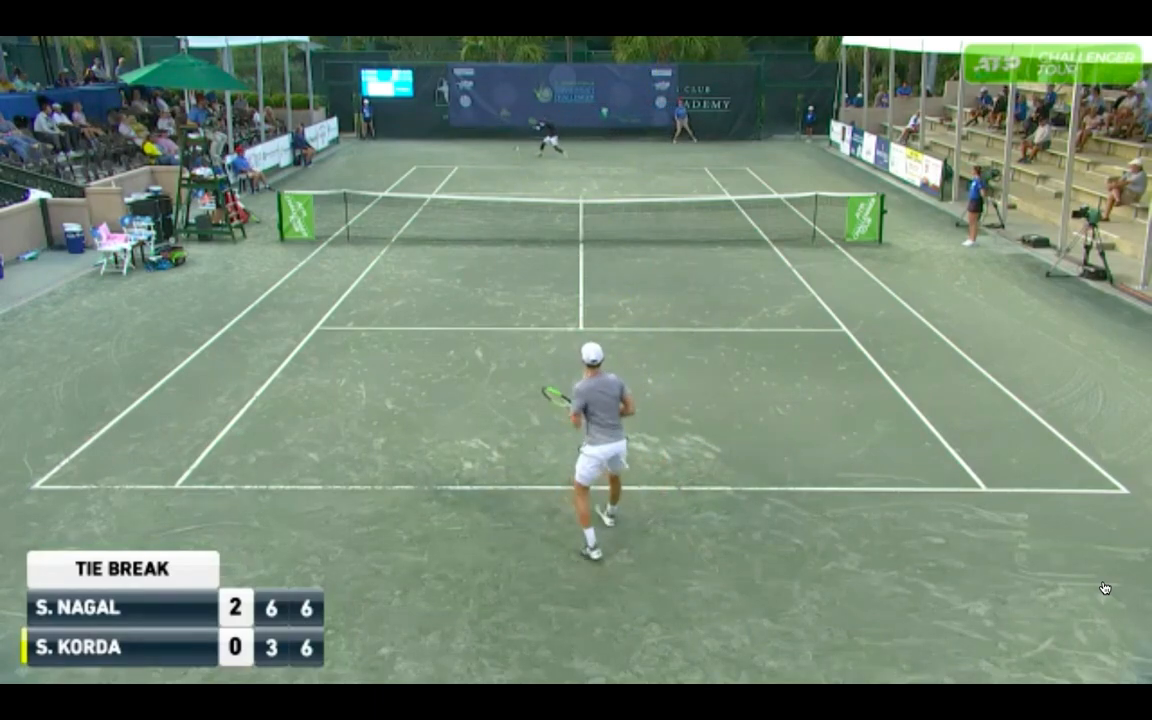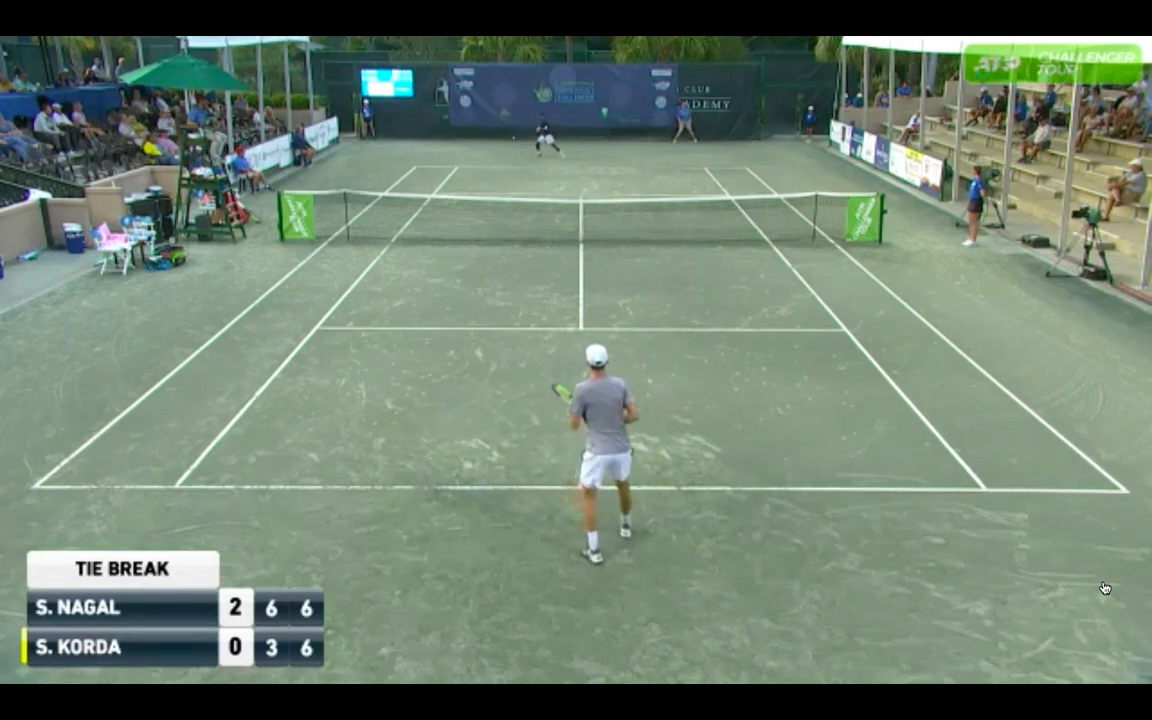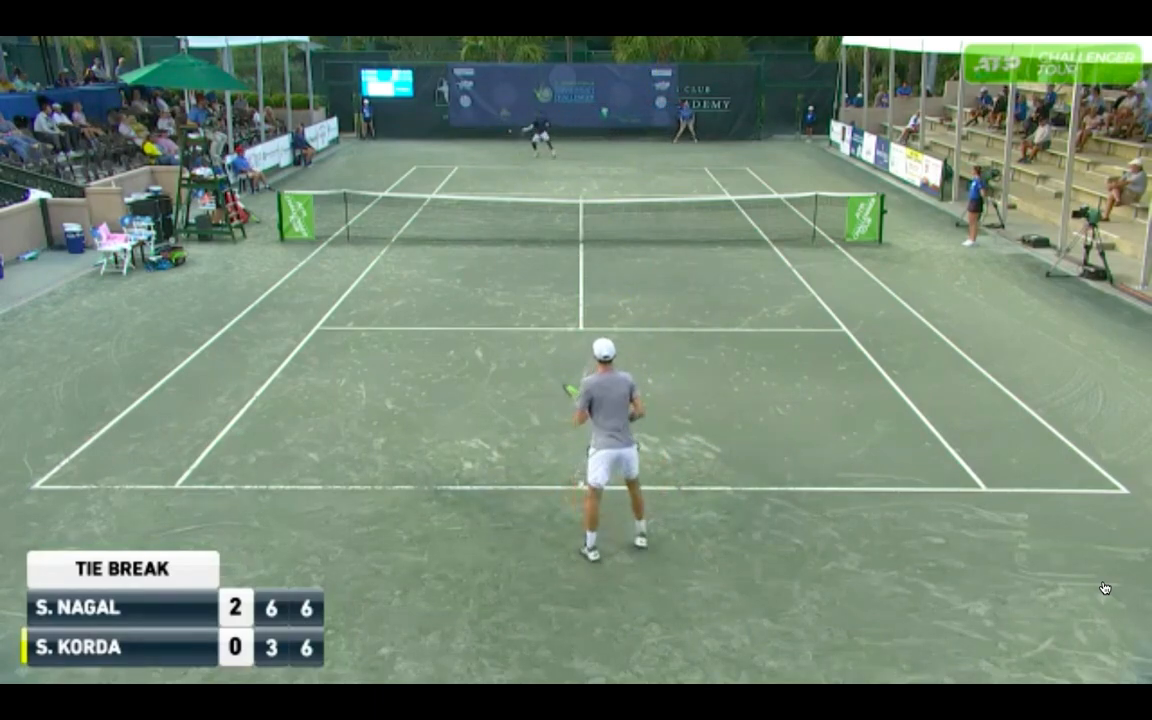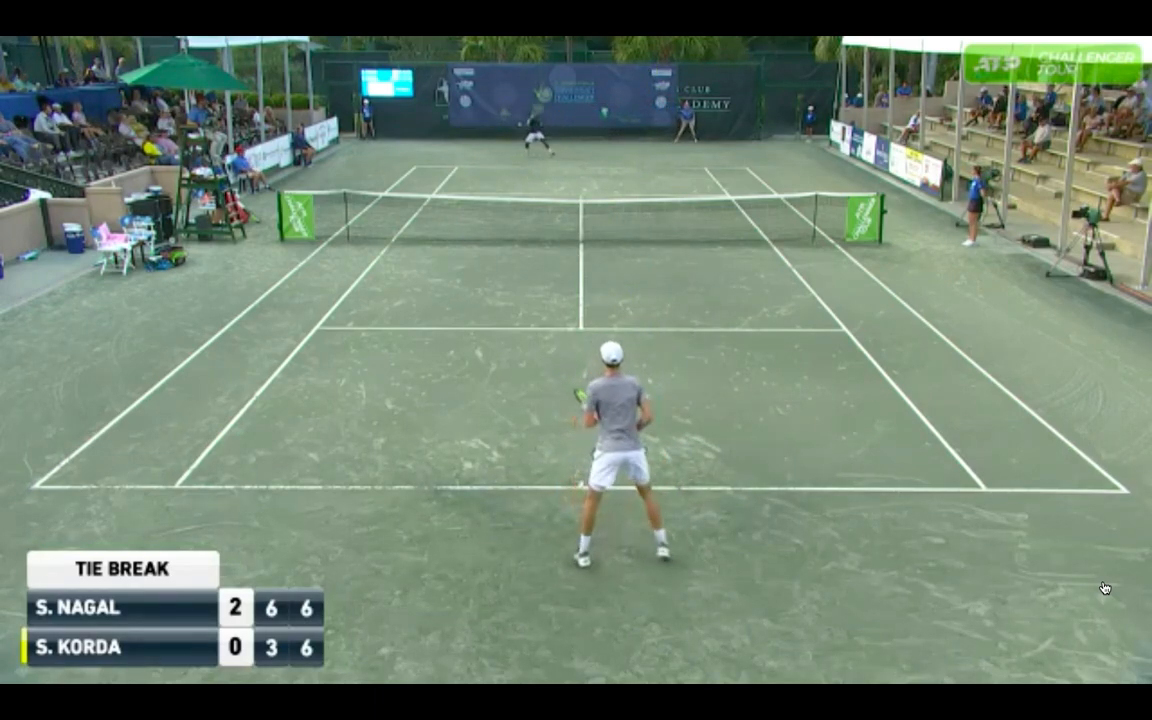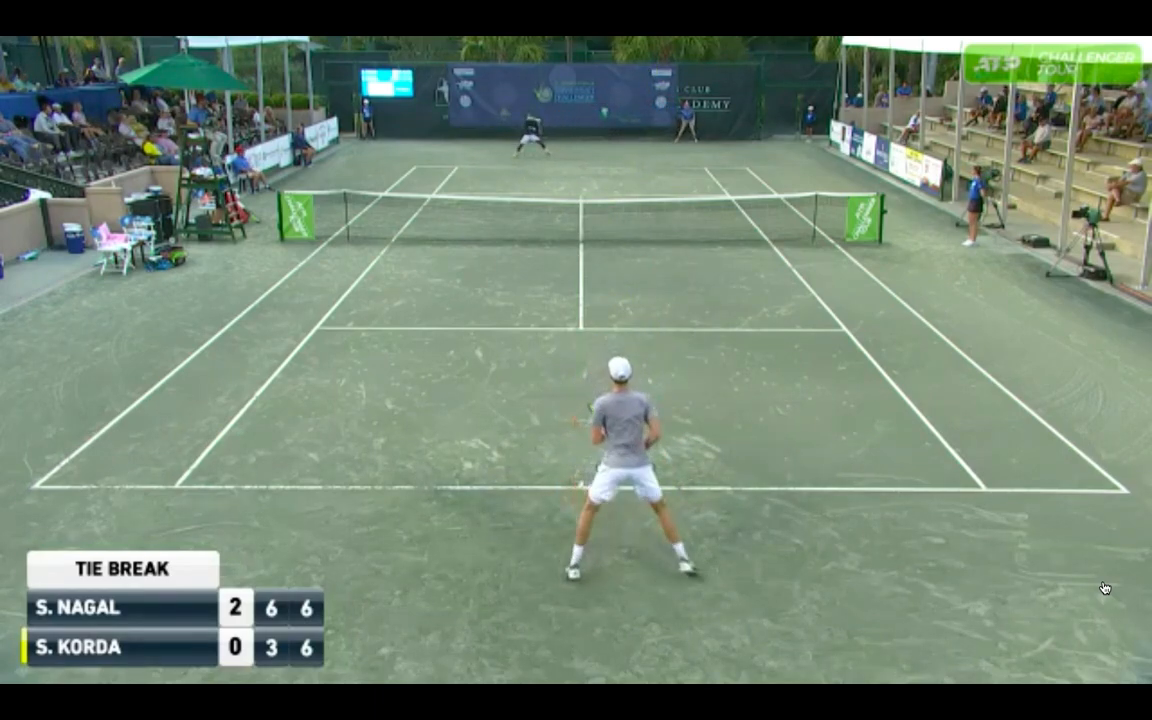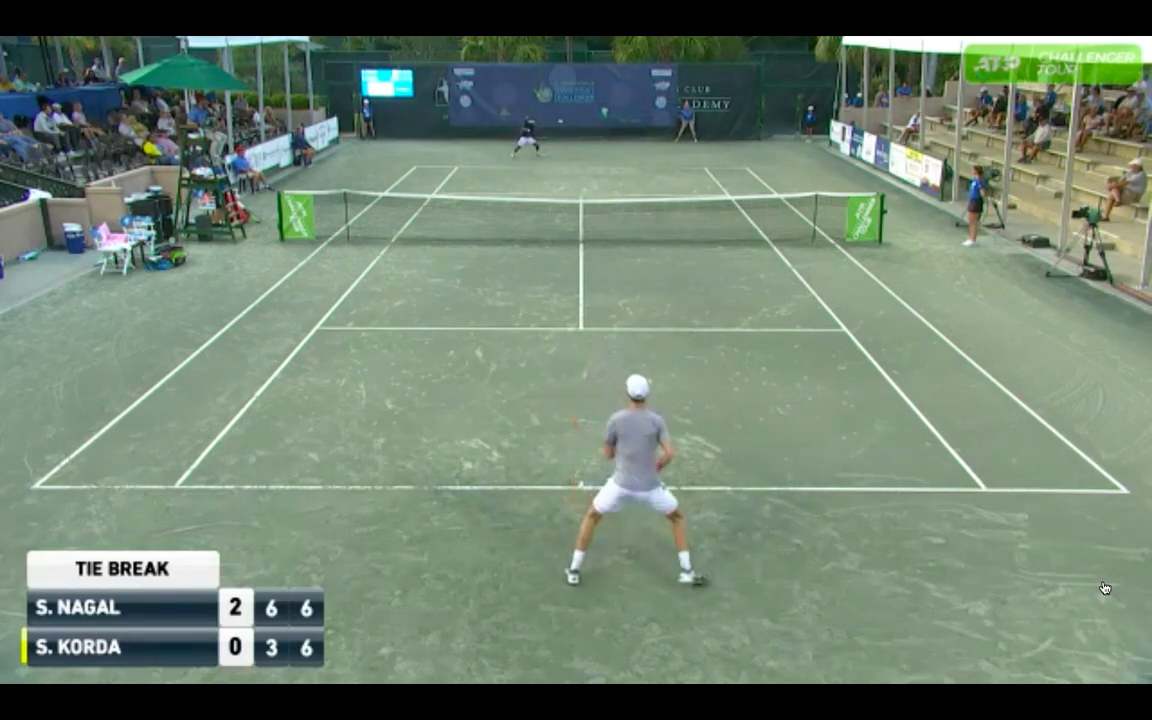
dt=0.1s
person 1, frame 1
left shoulder: (581, 388)
right shoulder: (615, 381)
left elbow: (576, 422)
right elbow: (630, 410)
left wrist: (574, 415)
left hip: (597, 448)
right hip: (619, 444)
left knee: (580, 492)
right knee: (614, 477)
left ankle: (593, 547)
right ankle: (611, 515)
person 1, frame 2
left shoulder: (582, 389)
right shoulder: (619, 384)
left elbow: (573, 425)
right elbow: (634, 416)
left hip: (598, 453)
right hip: (622, 450)
left knee: (588, 495)
right knee: (623, 486)
left ankle: (594, 550)
right ankle: (625, 526)
person 1, frame 3
left shoulder: (589, 383)
right shoulder: (627, 379)
left elbow: (579, 420)
right elbow: (640, 411)
left hip: (603, 448)
right hip: (627, 445)
left knee: (593, 496)
right knee: (634, 487)
left ankle: (591, 548)
right ankle: (641, 534)
person 1, frame 4
left shoulder: (595, 387)
right shoulder: (634, 383)
left elbow: (588, 423)
right elbow: (648, 416)
left hip: (608, 452)
right hip: (633, 450)
left knee: (592, 500)
right knee: (646, 493)
left ankle: (584, 553)
right ankle: (662, 544)
person 1, frame 5
left shoulder: (602, 403)
right shoulder: (642, 400)
left elbow: (596, 440)
right elbow: (656, 434)
left hip: (613, 467)
right hip: (640, 466)
left knee: (589, 509)
right knee: (661, 508)
left ankle: (574, 564)
right ankle: (682, 560)
person 1, frame 6
left shoulder: (616, 419)
right shoulder: (655, 420)
left elbow: (608, 454)
right elbow: (669, 454)
right wrist: (657, 467)
left hip: (621, 484)
right hip: (649, 486)
left knee: (592, 517)
right knee: (677, 517)
left ankle: (574, 569)
right ankle: (687, 571)
